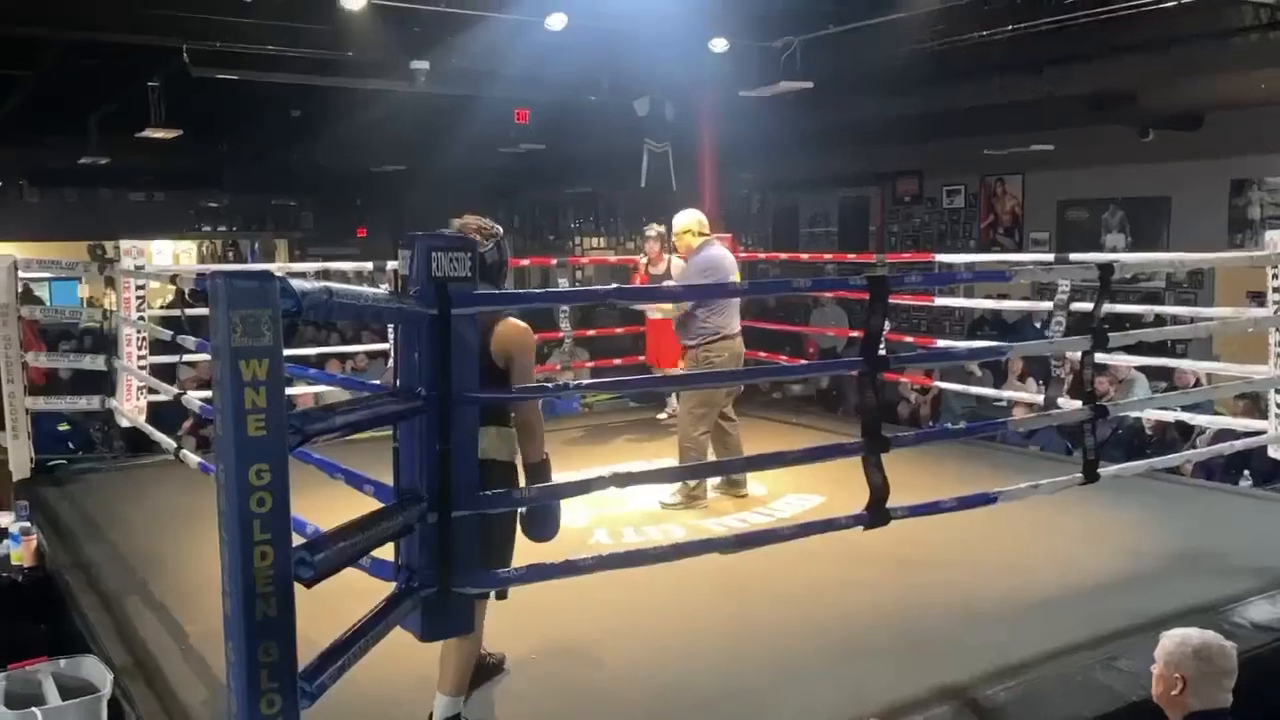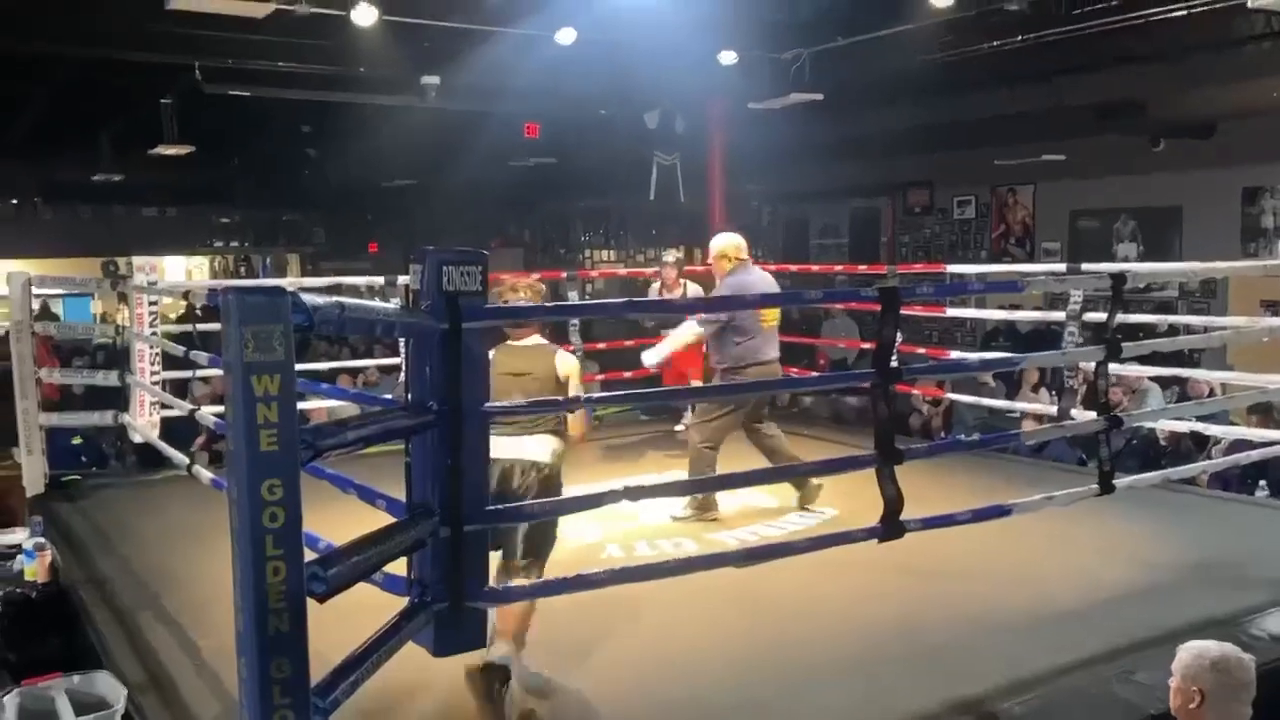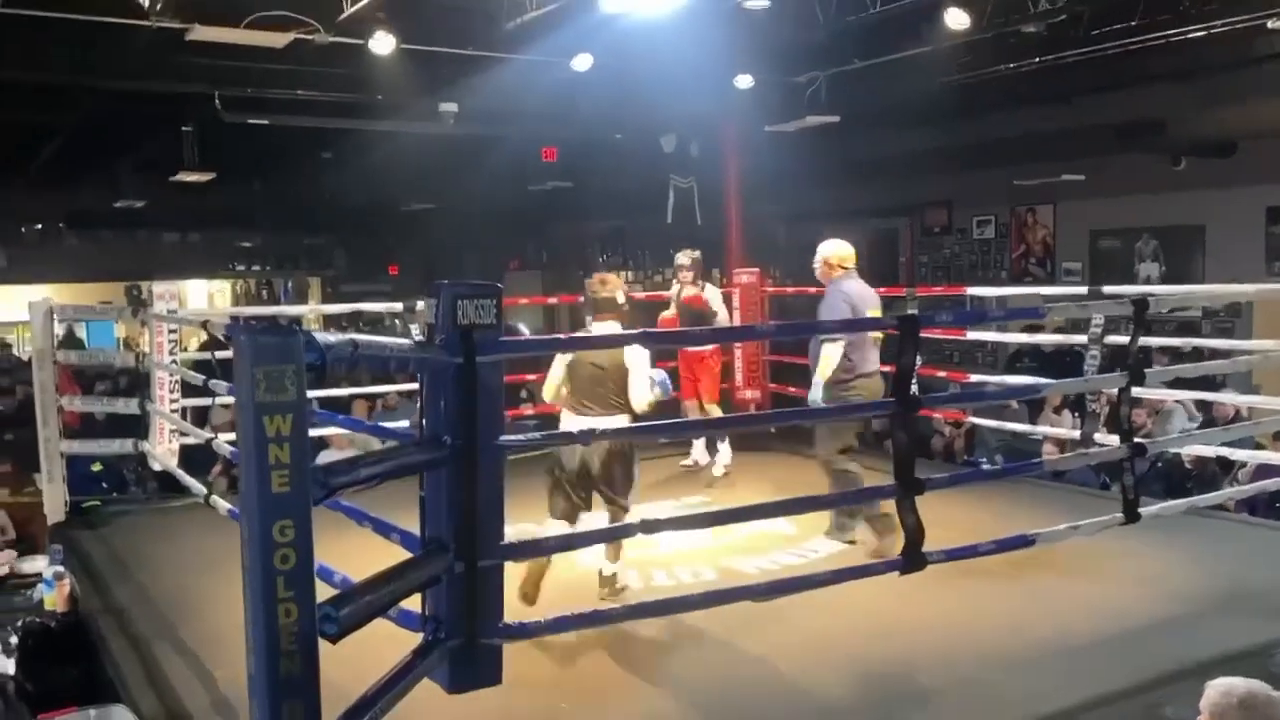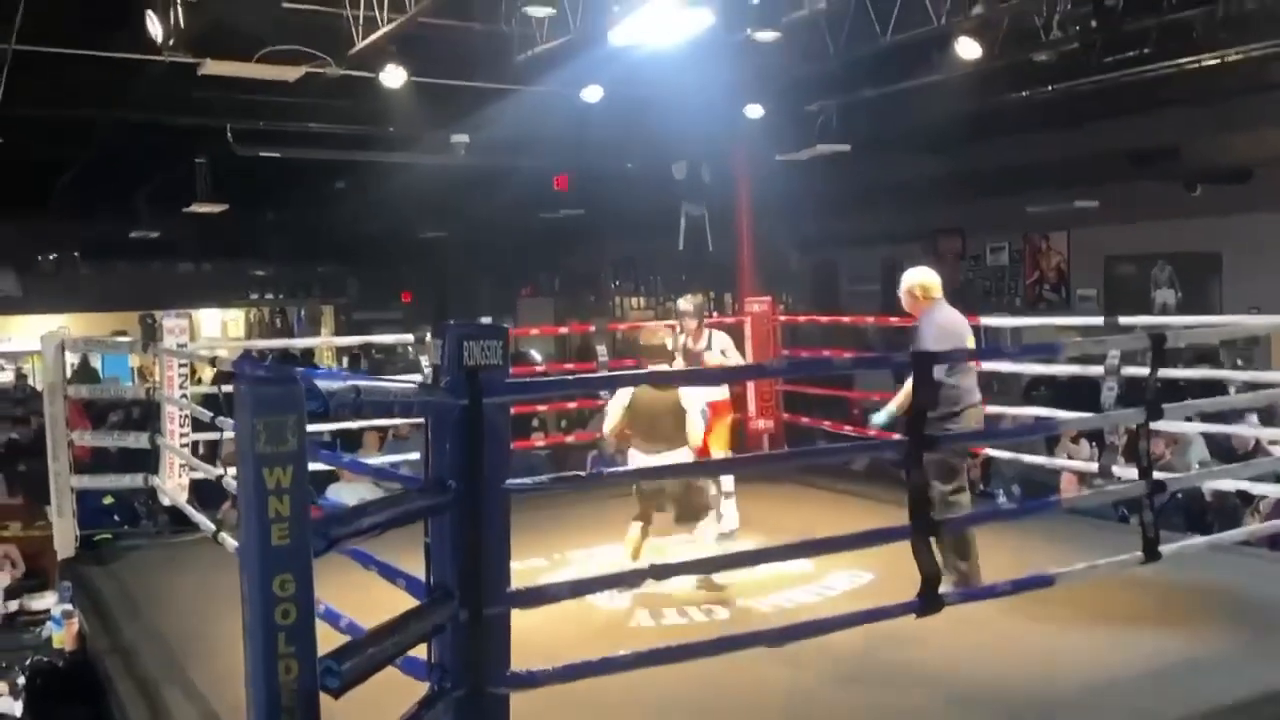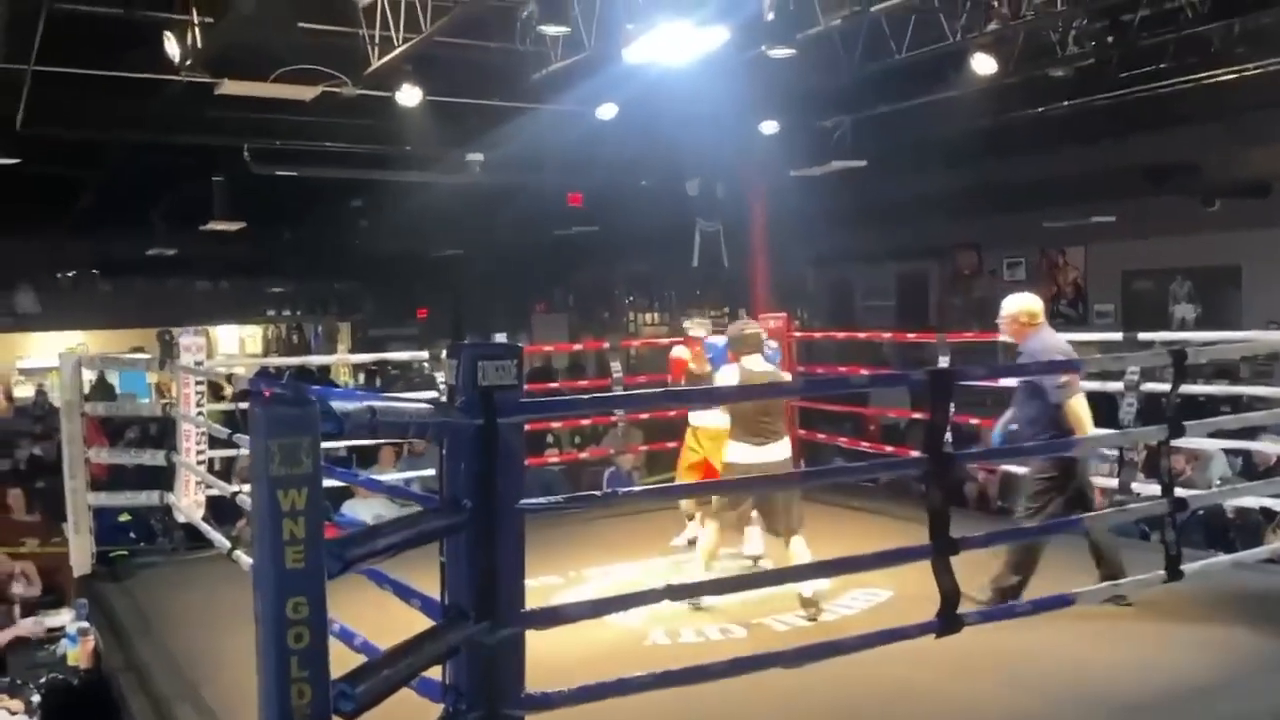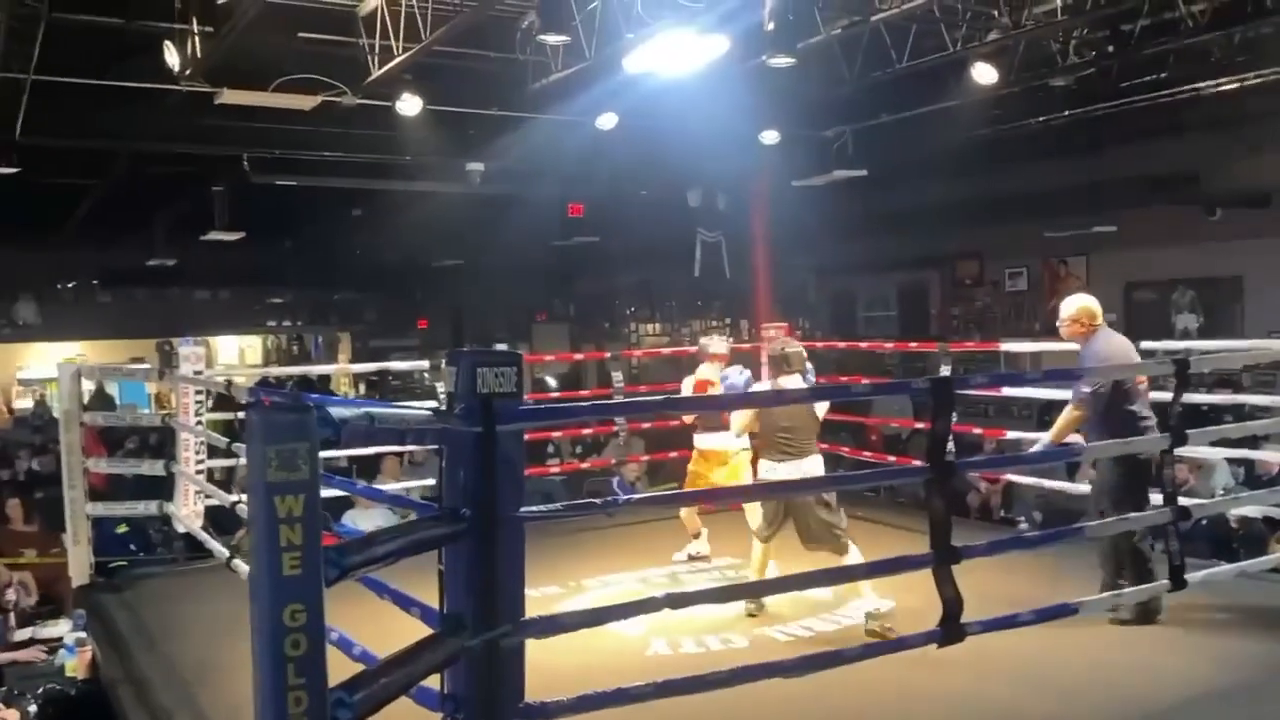
dt=0.4s
person 1, frame 1
right shoulder: (512, 332)
right elbow: (527, 417)
right wrist: (539, 481)
right hip: (486, 467)
right knee: (469, 590)
left ankle: (470, 661)
person 1, frame 2
left shoulder: (485, 360)
right shoulder: (563, 362)
right elbow: (577, 430)
left hip: (487, 462)
right hip: (535, 467)
left knee: (511, 561)
right knee: (526, 575)
left ankle: (500, 654)
right ankle: (497, 666)
person 1, frame 3
right shoulder: (633, 349)
left elbow: (549, 395)
right elbow: (639, 404)
right wrist: (654, 392)
right hip: (611, 440)
left knee: (562, 515)
right knee: (618, 512)
left ankle: (539, 561)
right ankle: (609, 577)
person 1, frame 4
left shoulder: (628, 389)
right shoulder: (686, 391)
left elbow: (608, 431)
right elbow: (694, 440)
right wrist: (698, 416)
left hip: (643, 469)
left knee: (642, 518)
right knee: (705, 512)
person 1, frame 5
left shoulder: (729, 374)
right shoulder: (783, 378)
left hip: (740, 464)
right hip: (777, 462)
left knee: (714, 521)
right knee: (792, 532)
right ankle: (809, 597)
person 1, frame 6
left shoulder: (761, 391)
right shoulder: (818, 399)
left elbow: (738, 430)
left hip: (772, 478)
right hip: (809, 478)
left knee: (762, 536)
right knee: (843, 545)
left ankle: (753, 597)
right ankle: (870, 609)
person 2, frame 1
left shoulder: (704, 260)
right shoulder: (718, 254)
left elbow: (673, 304)
left hip: (711, 350)
right hip: (726, 346)
left knee: (694, 420)
right knee: (722, 415)
left ankle: (692, 490)
right ankle: (734, 479)
person 2, frame 2
left shoulder: (733, 286)
right shoulder: (767, 280)
left elbow: (698, 326)
left wrist: (660, 352)
left hip: (740, 373)
right hip: (769, 367)
left knee: (703, 433)
right knee: (760, 427)
left ankle: (702, 504)
right ankle: (805, 484)
person 2, frame 3
left shoulder: (837, 293)
right shoulder: (867, 292)
left elbow: (833, 342)
left wrist: (818, 382)
left hip: (845, 388)
right hip: (869, 381)
left knee: (836, 455)
right knee: (846, 453)
left ankle: (881, 524)
right ankle: (843, 524)
person 2, frame 4
left shoulder: (936, 325)
right shoulder: (946, 318)
left wrist: (889, 411)
left hip: (950, 420)
right hip: (954, 417)
left knee: (949, 496)
right knee: (922, 486)
left ankle: (965, 577)
right ankle: (936, 566)
person 2, frame 5
left shoulder: (1043, 349)
right shoulder: (1037, 347)
left elbow: (1071, 397)
right elbow: (1029, 398)
right wrist: (1005, 423)
right hip: (1060, 444)
left knee: (1032, 515)
right knee: (1083, 514)
left ankle: (1005, 591)
right ankle: (1116, 583)
person 2, frame 6
left shoulder: (1099, 352)
right shoulder: (1111, 342)
left elbow: (1079, 408)
left wrist: (1045, 443)
left hip: (1124, 444)
right hip: (1129, 439)
right knee: (1110, 514)
left ankle: (1144, 602)
right ankle: (1115, 587)
person 3, frame 1
left shoulder: (676, 264)
right shoulder: (643, 265)
right wrist: (639, 277)
left hip: (671, 321)
right hip: (653, 321)
left knee: (671, 367)
right knee: (656, 367)
right ankle: (672, 404)
person 3, frame 2
left shoulder: (693, 289)
right shoulder: (655, 289)
right elbow: (649, 321)
left hip: (690, 342)
left knee: (695, 382)
right knee: (671, 384)
right ankle: (687, 415)
person 3, frame 3
left shoulder: (710, 291)
right shoulder: (676, 291)
left elbow: (725, 323)
left wrist: (706, 305)
right wrist: (668, 319)
left hip: (707, 353)
right hip: (686, 353)
left knee: (709, 402)
right knee: (689, 403)
left ankle: (724, 450)
right ankle: (699, 452)
person 3, frame 4
left shoulder: (719, 339)
right shoulder: (680, 340)
left elbow: (742, 366)
left wrist: (723, 361)
right wrist: (677, 370)
left hip: (717, 403)
left knee: (719, 453)
left ankle: (729, 510)
person 3, frame 5
left shoulder: (720, 358)
right shoulder: (681, 362)
right wrist: (675, 378)
left hip: (724, 430)
right hip: (696, 431)
right knee: (682, 485)
right ankle: (693, 527)
person 3, frame 6
left shoulder: (737, 380)
right shoulder: (691, 382)
right elbow: (688, 418)
right wrist: (699, 393)
left hip: (735, 451)
right hip: (705, 452)
right knee: (686, 508)
right ankle: (698, 544)
